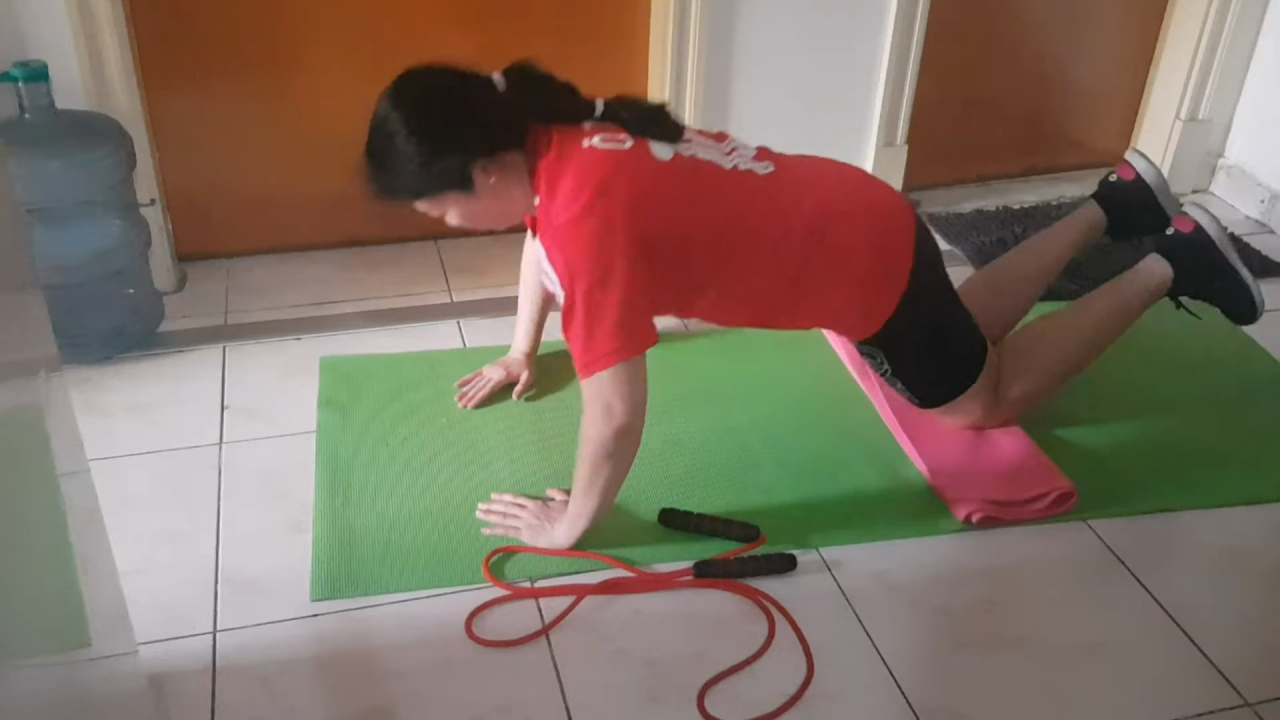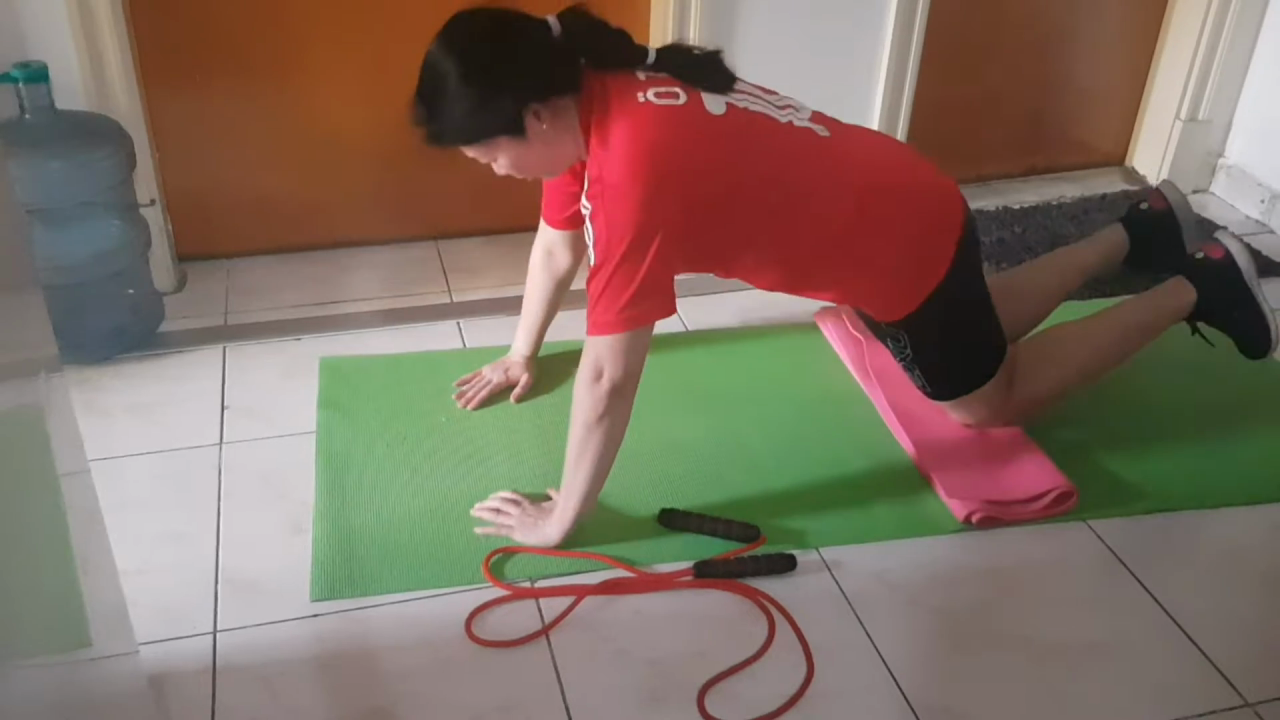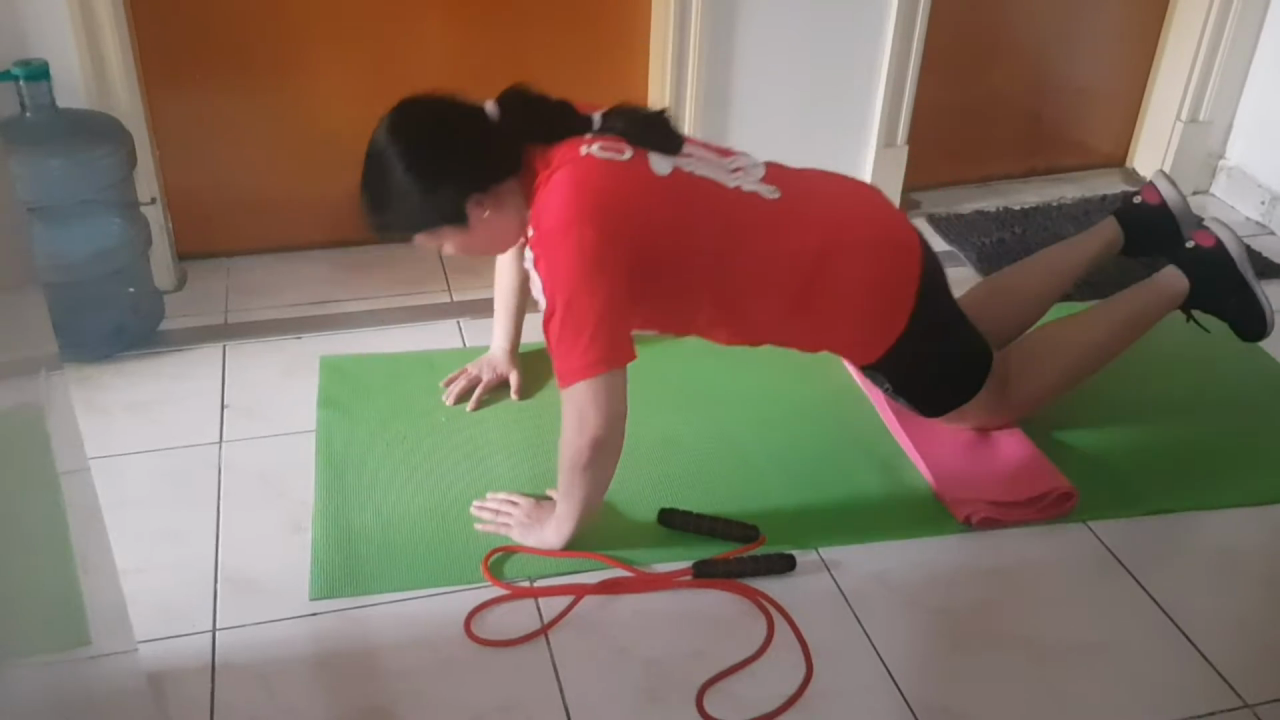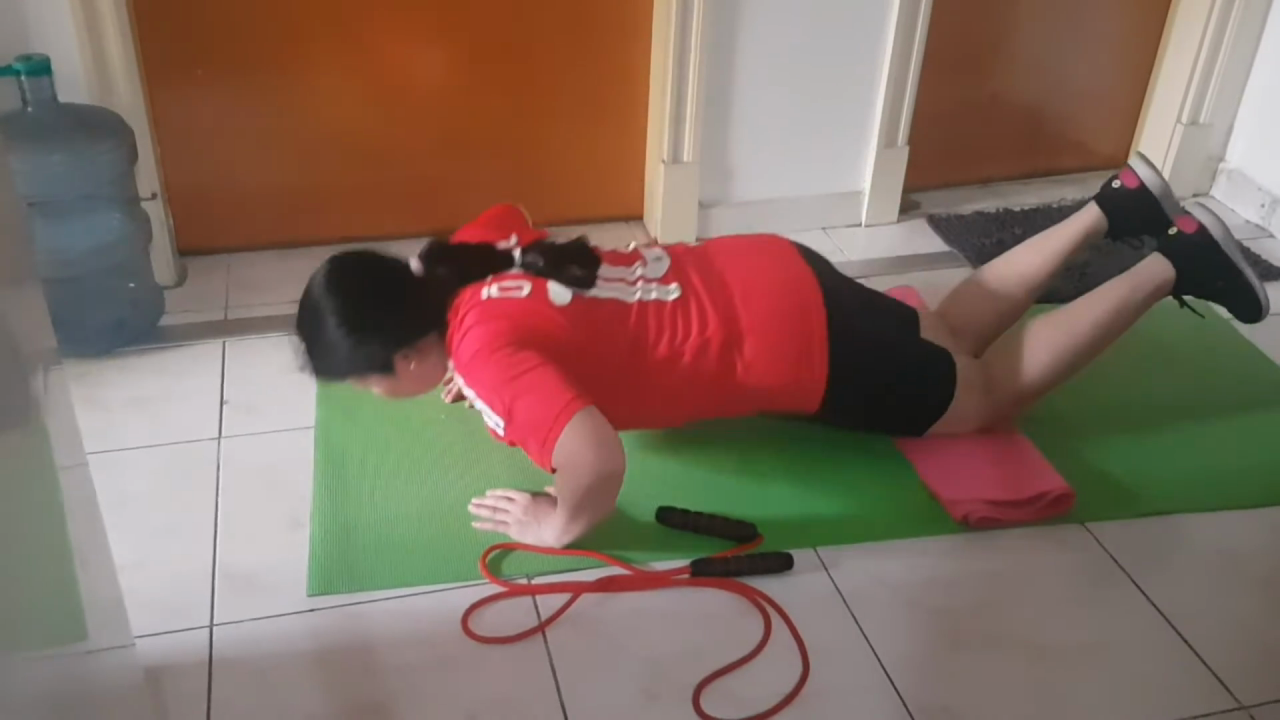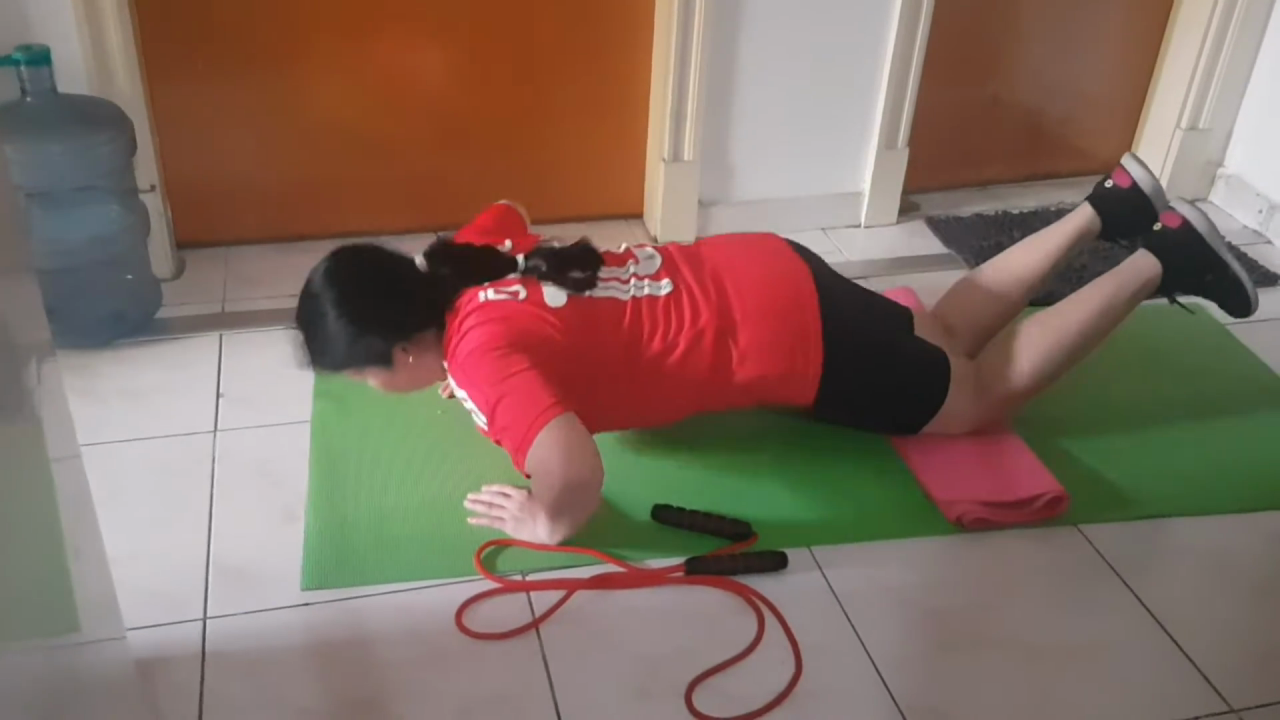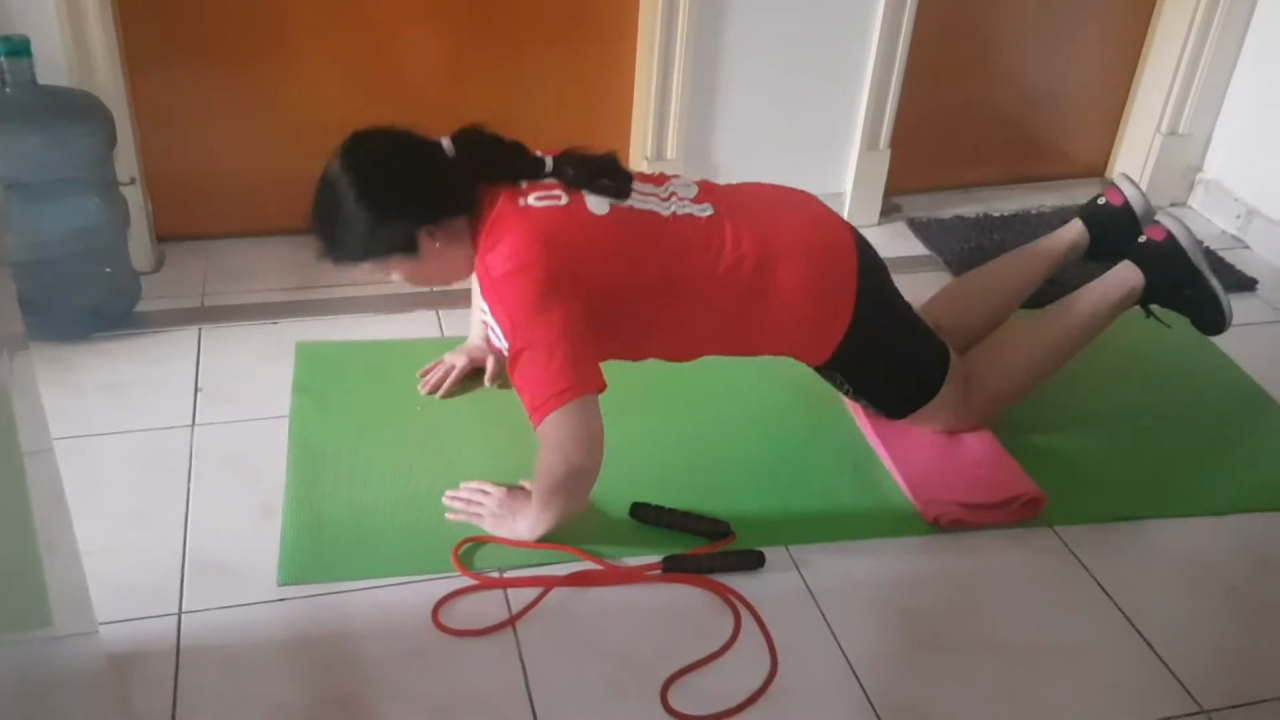
dt=0.4s
person 1, frame 1
left shoulder: (583, 210)
right shoulder: (539, 140)
left elbow: (616, 415)
left wrist: (571, 523)
right wrist: (521, 357)
left hip: (863, 258)
right hip: (838, 209)
left knee: (994, 396)
right knee: (969, 331)
left ankle: (1169, 262)
right ankle: (1110, 204)
person 1, frame 2
left shoulder: (634, 163)
right shoulder: (586, 102)
left elbow: (609, 376)
right elbow: (557, 241)
left wrist: (559, 519)
right wrist: (520, 357)
left hip: (907, 238)
right hip: (877, 202)
left knee: (996, 398)
right knee: (980, 336)
left ankle: (1193, 287)
right ankle: (1136, 233)
person 1, frame 3
left shoulder: (571, 222)
right shoulder: (534, 153)
left elbow: (594, 426)
left wrist: (560, 525)
right wrist: (502, 352)
left hip: (864, 283)
right hip: (845, 229)
left knee: (994, 400)
right knee: (968, 338)
left ankle: (1183, 278)
right ankle: (1131, 223)
person 1, frame 4
left shoulder: (486, 352)
right shoulder: (464, 265)
left elbow: (598, 464)
right elbow: (515, 235)
left wrist: (558, 525)
left hip: (791, 345)
right hip: (764, 274)
left knee: (987, 394)
right knee: (954, 335)
left ankle: (1170, 265)
right ankle: (1114, 207)
person 1, frame 5
left shoulder: (476, 356)
right shoulder: (459, 272)
left elbow: (574, 469)
left wrist: (546, 522)
left hip: (778, 337)
right hip: (757, 273)
left knee: (981, 395)
right knee: (950, 332)
left ankle: (1158, 259)
right ankle: (1109, 208)
person 1, frame 6
left shoulder: (517, 269)
right shoulder: (487, 182)
left elbow: (577, 457)
left wrist: (529, 517)
right wrist: (484, 342)
left hip: (810, 284)
right hip: (782, 228)
left knee: (964, 400)
right knee: (936, 339)
left ankle: (1140, 270)
right ankle: (1096, 226)
